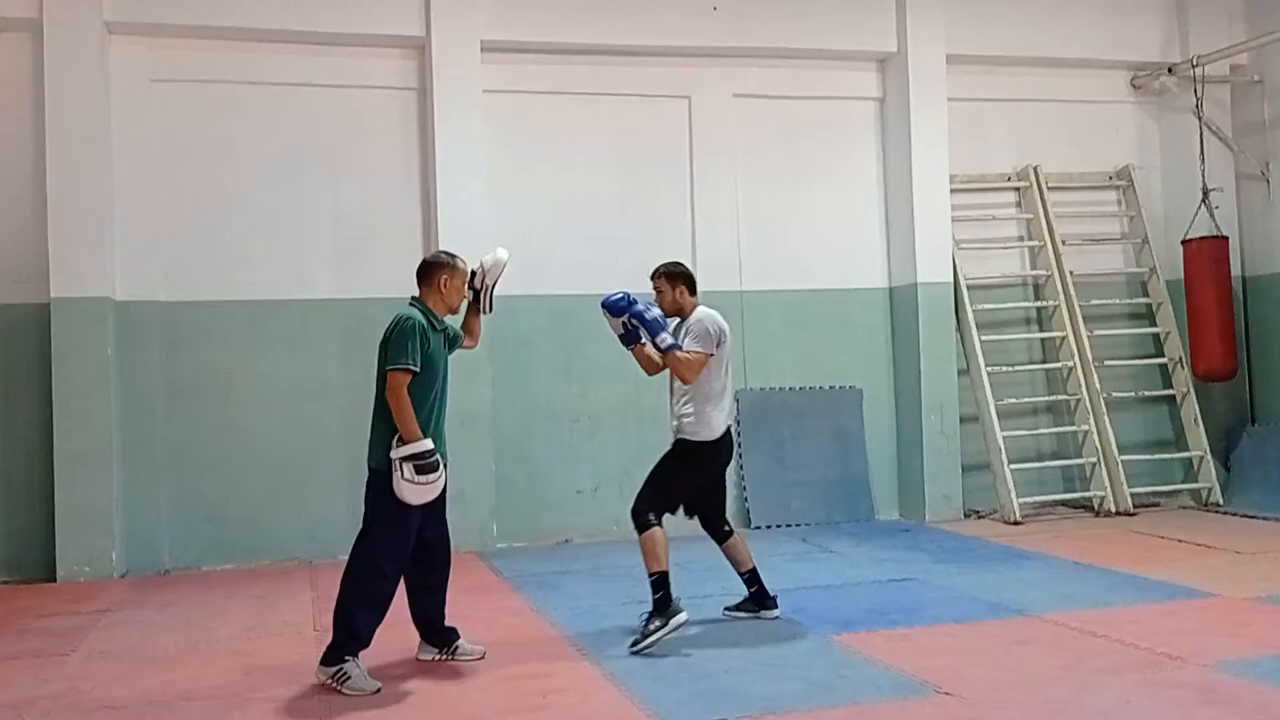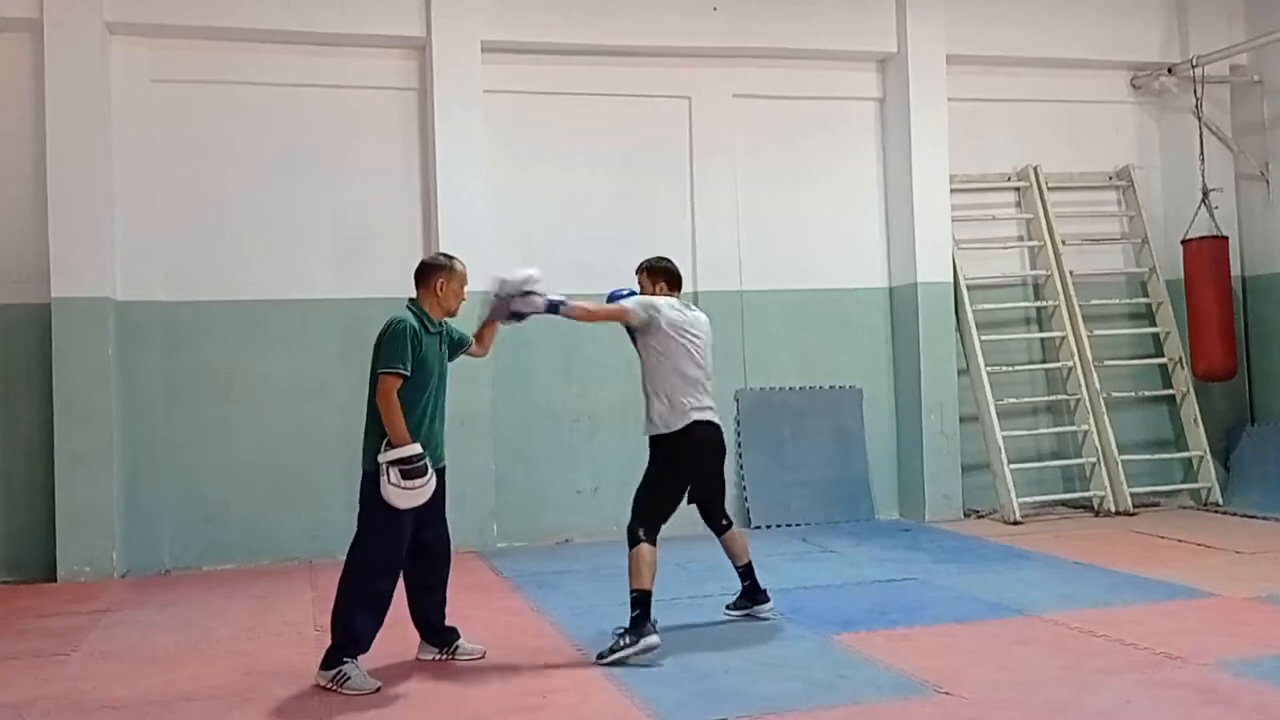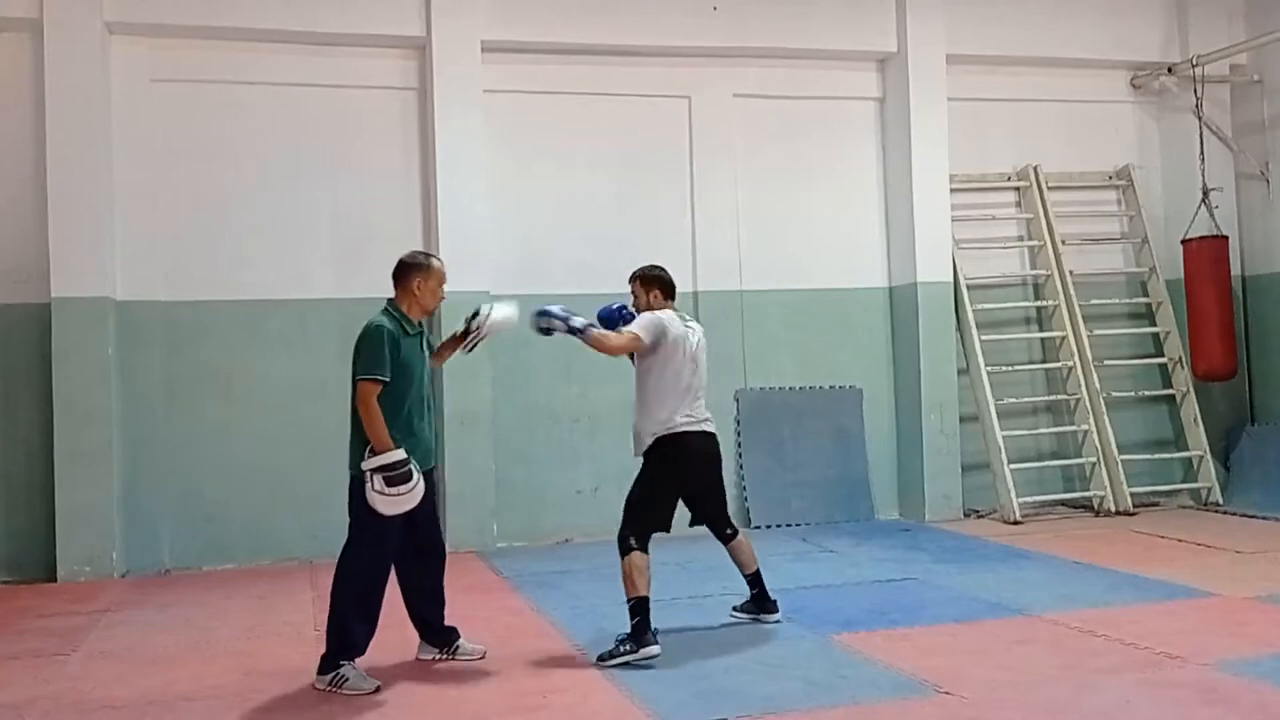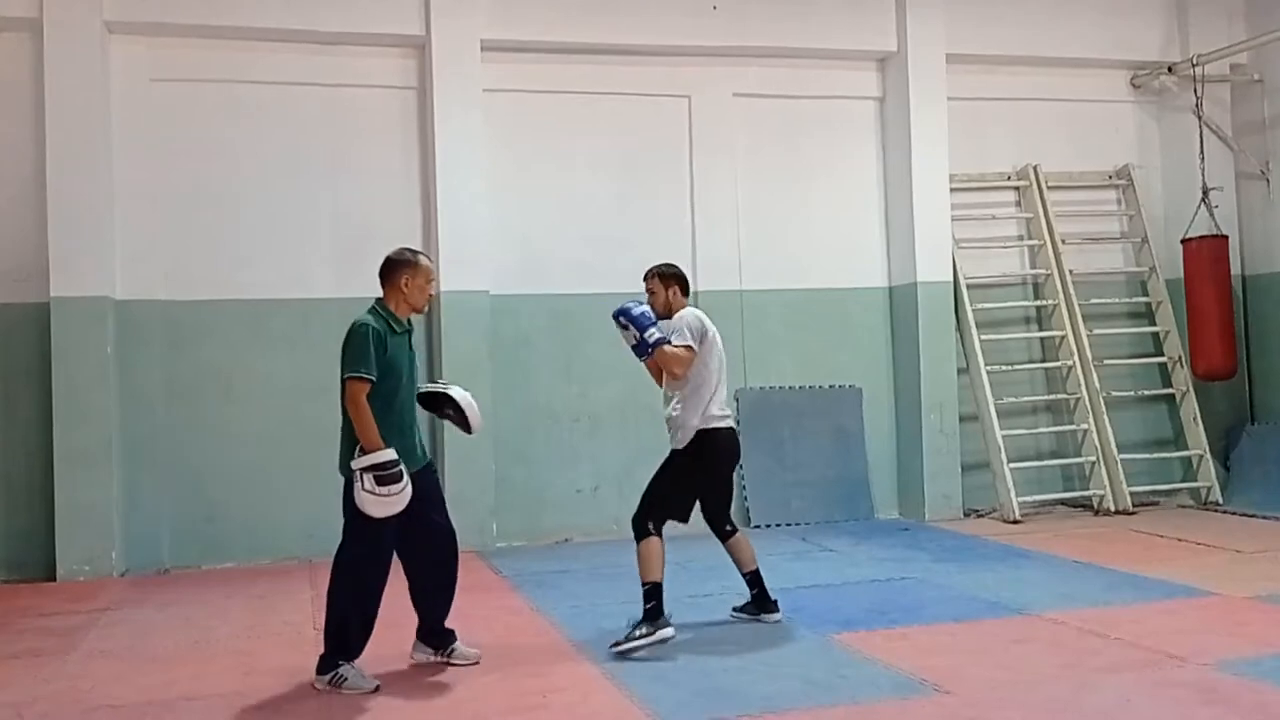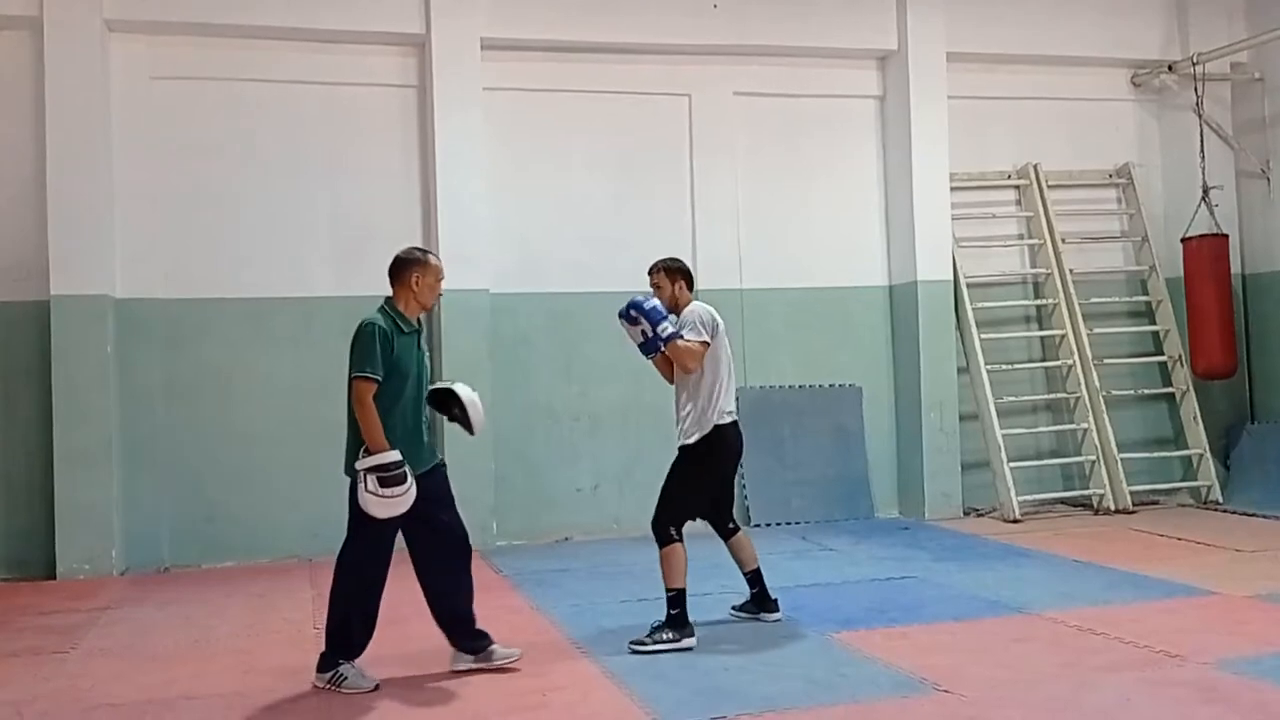
dt=0.2s
person 1, frame 1
left shoulder: (437, 327)
right shoulder: (409, 323)
left elbow: (470, 338)
right elbow: (395, 389)
left wrist: (479, 300)
right wrist: (418, 449)
left hip: (428, 460)
right hip: (399, 464)
left knee: (432, 554)
right knee: (380, 557)
left ankle: (436, 638)
right ankle: (339, 658)
person 1, frame 2
left shoulder: (440, 331)
right shoulder: (404, 327)
left elbow: (479, 347)
right elbow: (386, 393)
left wrist: (499, 314)
right wrist: (406, 453)
left hip: (427, 464)
left knee: (431, 553)
right knee: (376, 560)
left ankle: (436, 638)
right ankle: (338, 661)
person 1, frame 3
left shoulder: (415, 330)
right shoulder: (381, 330)
right elbow: (366, 399)
left wrist: (461, 339)
right wrist: (389, 458)
left hip: (418, 466)
left knee: (425, 554)
right knee: (367, 563)
left ankle: (436, 637)
right ankle: (335, 664)
person 1, frame 4
left shoulder: (404, 329)
right shoulder: (367, 330)
right elbow: (355, 398)
right wrist: (381, 460)
left hip: (415, 464)
left knee: (439, 548)
right knee: (363, 565)
left ankle: (433, 639)
right ankle: (334, 664)
person 1, frame 5
left shoulder: (415, 330)
right shoulder: (375, 330)
right elbow: (362, 398)
right wrist: (383, 460)
left hip: (425, 467)
left knee: (450, 552)
right knee: (364, 566)
left ankle: (470, 646)
right ankle: (335, 663)
person 2, frame 1
left shoulder: (706, 320)
right shoulder: (688, 326)
left elbow: (688, 372)
right elbow: (654, 368)
left wrist: (659, 332)
right wrist: (627, 330)
left hip: (700, 441)
right hip: (714, 440)
left knee: (646, 511)
right knee: (716, 520)
left ankle: (664, 606)
right ankle: (760, 597)
person 2, frame 2
left shoulder: (656, 309)
right shoulder: (700, 319)
left elbow: (597, 312)
left wrist: (548, 303)
right wrist: (636, 328)
left hip: (678, 438)
right hip: (710, 433)
left knee: (642, 527)
right knee: (716, 517)
left ankle: (641, 626)
right ankle: (754, 594)
person 2, frame 3
left shoulder: (655, 320)
right shoulder: (694, 329)
left elbow: (615, 345)
left wrist: (569, 322)
right wrist: (618, 326)
left hip: (670, 445)
right hip: (704, 441)
left knee: (634, 535)
right knee: (720, 523)
left ankle: (641, 633)
right ankle: (762, 600)
person 2, frame 4
left shoulder: (688, 319)
right shoulder: (684, 324)
left elbow: (677, 367)
right elbow: (665, 379)
left wrist: (650, 331)
right wrist: (637, 340)
left hip: (700, 441)
right hip: (720, 439)
left knee: (646, 521)
right knee: (721, 523)
left ankle: (654, 616)
right ankle: (762, 600)
person 2, frame 5
left shoulder: (698, 314)
right shoulder: (688, 320)
left elbow: (689, 361)
right elbow: (672, 373)
left wrist: (661, 322)
right wrist: (644, 336)
left hip: (709, 437)
right hip: (719, 436)
left knee: (666, 523)
right knee: (723, 521)
left ankle: (677, 623)
right ankle: (763, 599)
